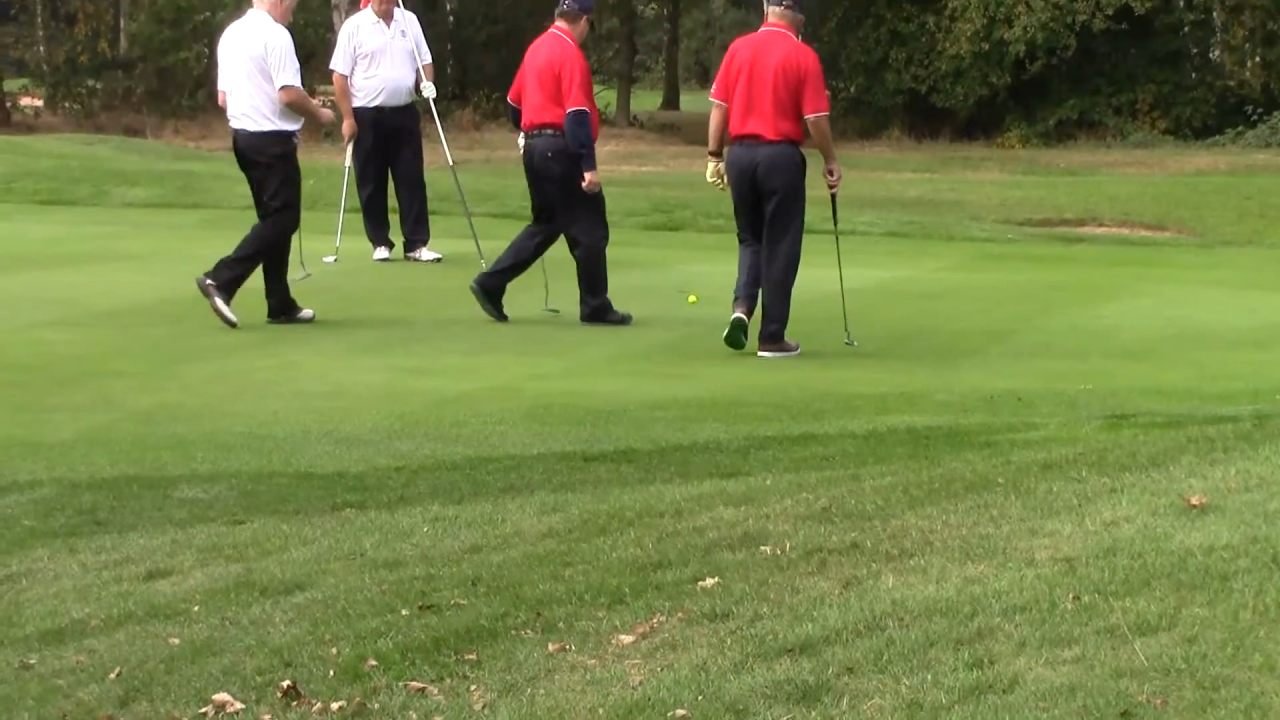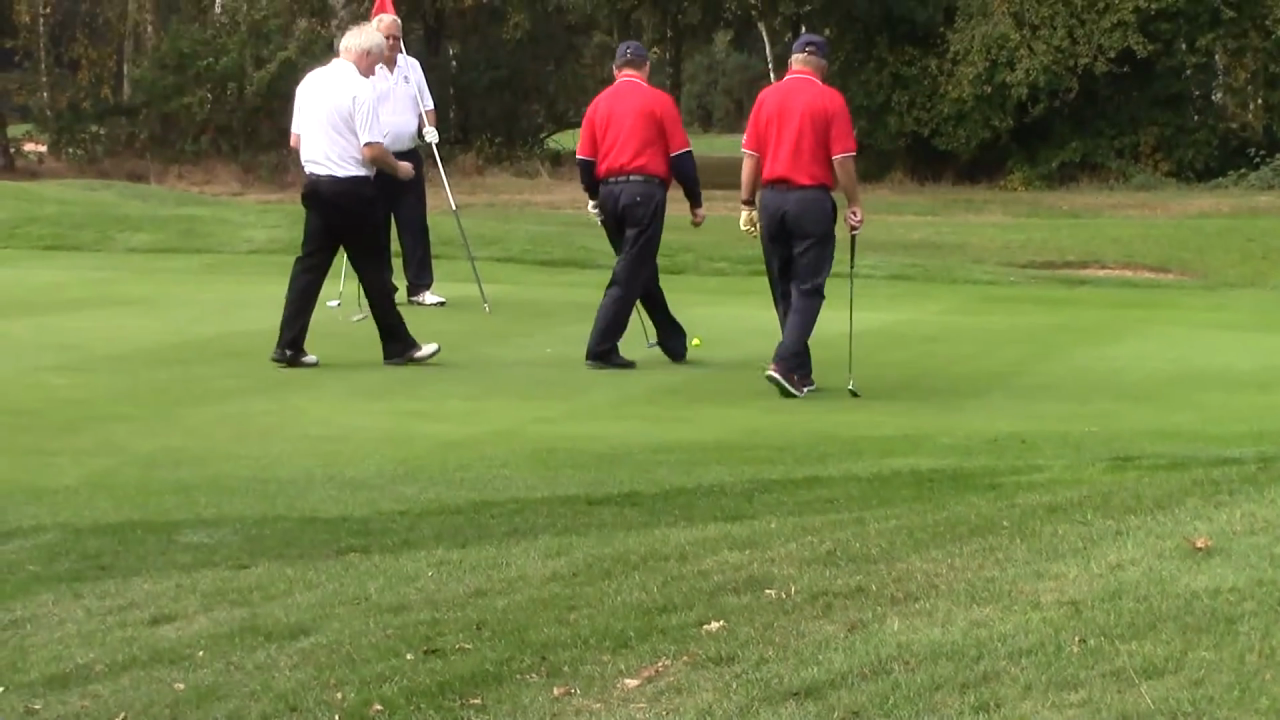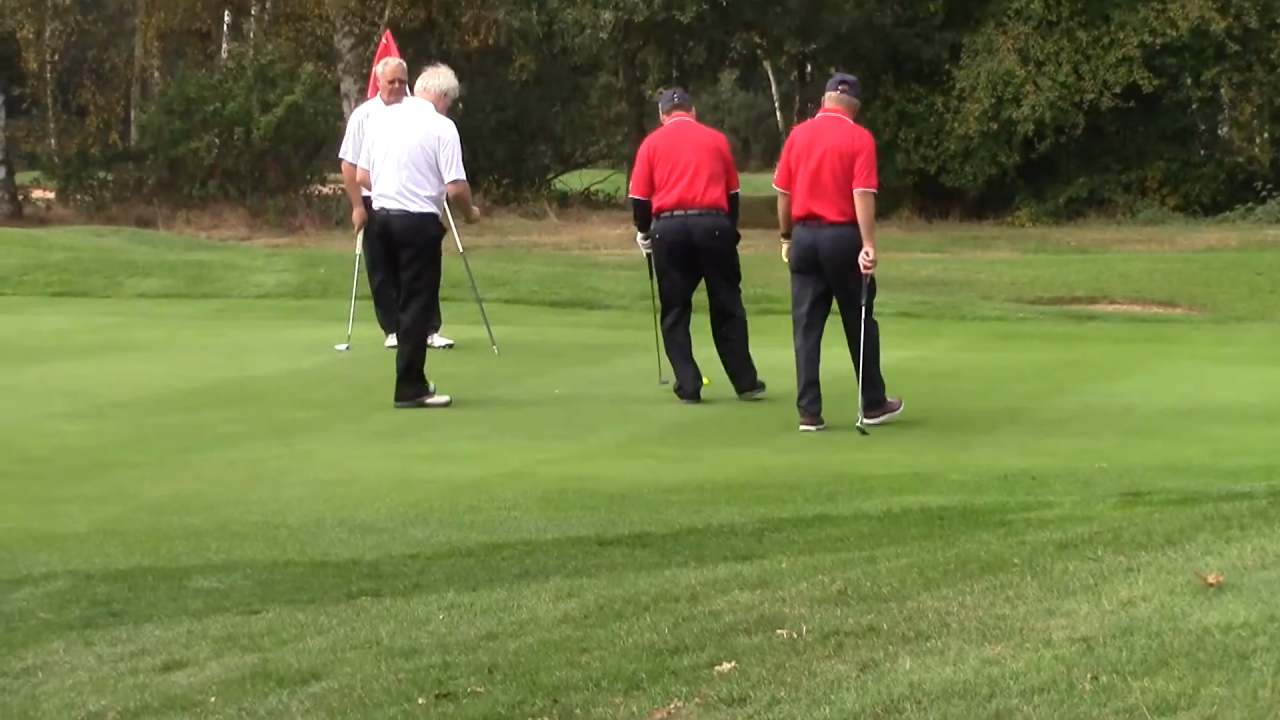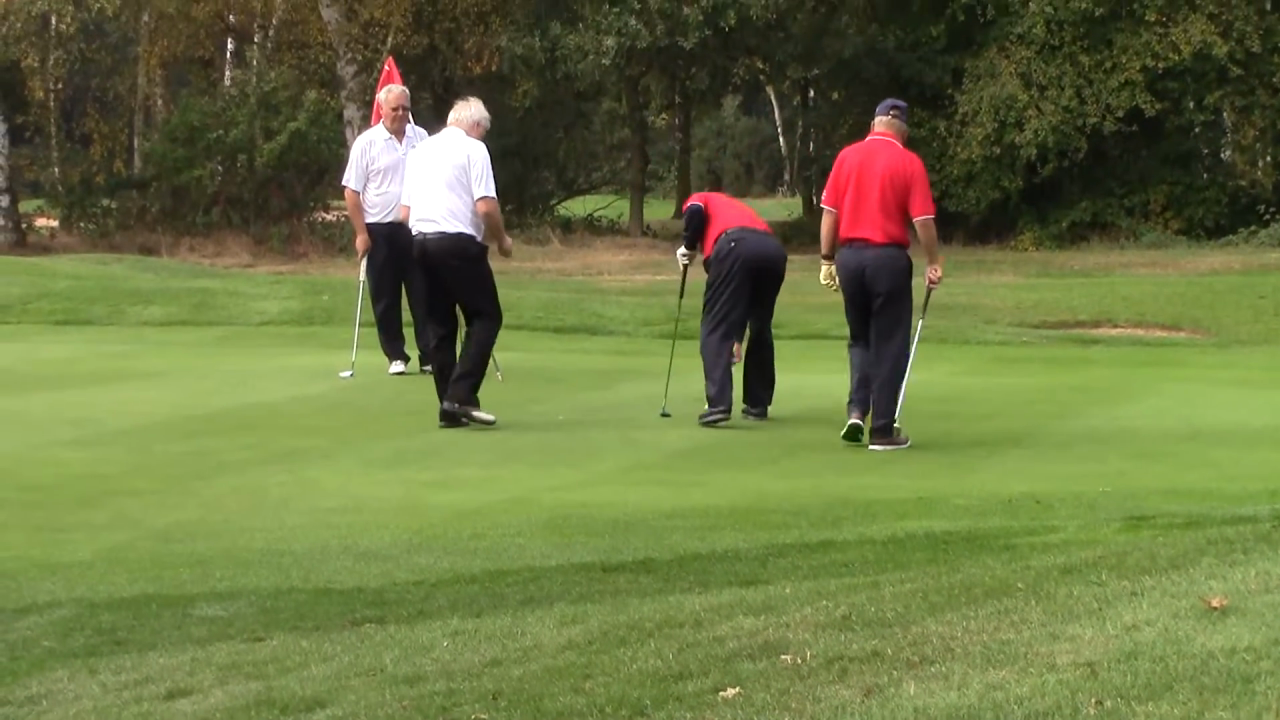
dt=0.5s
person 1, frame 1
left shoulder: (738, 48)
right shoulder: (804, 56)
left elbow: (719, 107)
right elbow: (815, 119)
left wrist: (715, 156)
right wrist: (830, 161)
left hip: (740, 154)
right hip: (781, 157)
left knee: (750, 241)
right knee: (780, 248)
left ankle: (741, 307)
right ankle: (771, 337)
person 1, frame 2
left shoulder: (766, 96)
right shoulder: (831, 99)
left elbow: (750, 156)
right elbow: (842, 160)
left wrist: (747, 204)
right wrist: (854, 205)
left hip: (773, 199)
right hip: (812, 202)
left knee: (784, 291)
right knee: (807, 290)
left ankle: (799, 370)
right ankle: (784, 364)
person 1, frame 3
left shoulder: (798, 134)
right shoulder: (860, 138)
left elbow: (783, 193)
right elbow: (863, 195)
left wrist: (786, 237)
right wrist: (868, 245)
left hip: (805, 236)
right hip: (843, 237)
left knee: (806, 326)
right knee: (860, 323)
left ankle: (809, 411)
right ankle: (873, 403)
person 1, frame 4
left shoulder: (847, 155)
right shoulder: (909, 162)
left elbow: (830, 212)
right elbow: (922, 219)
left wrist: (827, 259)
right wrist: (934, 262)
left hip: (850, 256)
right hip: (888, 259)
left knee: (860, 340)
right knee: (890, 345)
left ankle: (857, 410)
right ankle: (883, 431)
person 2, frame 1
left shoulder: (230, 34)
right shoulder: (274, 35)
left elbow: (223, 97)
right elbow: (289, 94)
right wrist: (319, 113)
left hip: (243, 136)
right hip: (271, 140)
left knee: (273, 216)
right knee: (282, 217)
left ankle: (280, 305)
right ankle: (221, 278)
person 2, frame 2
left shoulder: (309, 82)
right shoulder: (358, 87)
left elbow: (296, 140)
right elbow: (370, 150)
right wrist: (397, 167)
left hip: (316, 183)
right hip: (349, 187)
left knee: (311, 263)
right knee: (370, 266)
left ankle: (289, 344)
right ankle: (398, 345)
person 2, frame 3
left shoulder: (381, 118)
right shoulder: (441, 126)
left elbow: (362, 176)
right elbow: (455, 187)
right wrist: (470, 211)
left hip: (384, 218)
right hip: (419, 223)
left knee: (407, 301)
right knee: (417, 305)
left ankle: (413, 380)
right ankle: (409, 389)
person 2, frame 4
left shoulder: (419, 150)
right shoulder: (473, 148)
left elbow: (404, 213)
right elbow: (486, 206)
right wrist: (501, 240)
left hip: (421, 243)
right hip: (457, 244)
left knee: (440, 326)
right knee: (486, 317)
left ankle: (450, 406)
right ankle: (460, 396)
person 3, frame 1
left shoulder: (536, 47)
right shoulder: (571, 55)
left elbow: (515, 102)
right elbow: (578, 115)
left wrist: (526, 135)
right wrist: (590, 166)
left hip: (535, 145)
right hip: (560, 148)
left knee: (545, 225)
right knee: (589, 228)
left ankle: (491, 282)
right ankle: (595, 307)
person 3, frame 2
left shoulder: (598, 103)
right shoulder: (660, 100)
left elbow: (584, 160)
right elbow: (681, 157)
left wrist: (594, 197)
right wrist: (696, 202)
left hip: (610, 192)
right hip: (644, 192)
left knee: (640, 269)
right knee: (630, 273)
left ankle: (672, 340)
right ankle: (601, 348)
person 3, frame 3
left shoulder: (652, 142)
right shoulder: (717, 138)
left elbow: (639, 198)
right elbow: (732, 193)
left wrist: (644, 233)
right wrist: (724, 228)
left hip: (670, 227)
right hip: (712, 224)
left knee: (674, 312)
right knee: (727, 305)
left ankle: (687, 385)
right ankle: (745, 381)
person 3, frame 4
left shoulder: (701, 199)
left elbow: (694, 212)
left wrist: (687, 247)
right wrist: (738, 336)
left hip: (733, 246)
right hip: (773, 250)
left knee: (716, 328)
right knee: (760, 330)
left ankle: (718, 403)
right ankle: (758, 404)
person 4, frame 1
right shoulder: (354, 26)
left elbow: (424, 60)
right elbow: (340, 75)
left wrist: (427, 84)
right wrist: (347, 117)
left hip: (404, 112)
right hip: (367, 115)
left knee: (412, 180)
right knee: (371, 184)
left ankle: (417, 244)
right ankle: (380, 243)
person 4, frame 2
left shoulder: (412, 66)
left elbow: (426, 106)
left wrist: (430, 127)
left hip: (408, 158)
left knee: (415, 225)
left ankle: (420, 287)
person 4, frame 3
right shoulder: (363, 115)
right elbow: (348, 164)
right wrist: (358, 206)
right knee: (381, 271)
left ankle: (430, 329)
right ankle: (392, 330)
person 4, frame 4
left shoulder: (421, 137)
right shoulder: (366, 142)
right elbow: (351, 191)
right wrist: (361, 233)
right hip: (380, 231)
left knee: (424, 294)
right knee: (385, 299)
left ankle: (430, 356)
right ankle: (396, 357)
